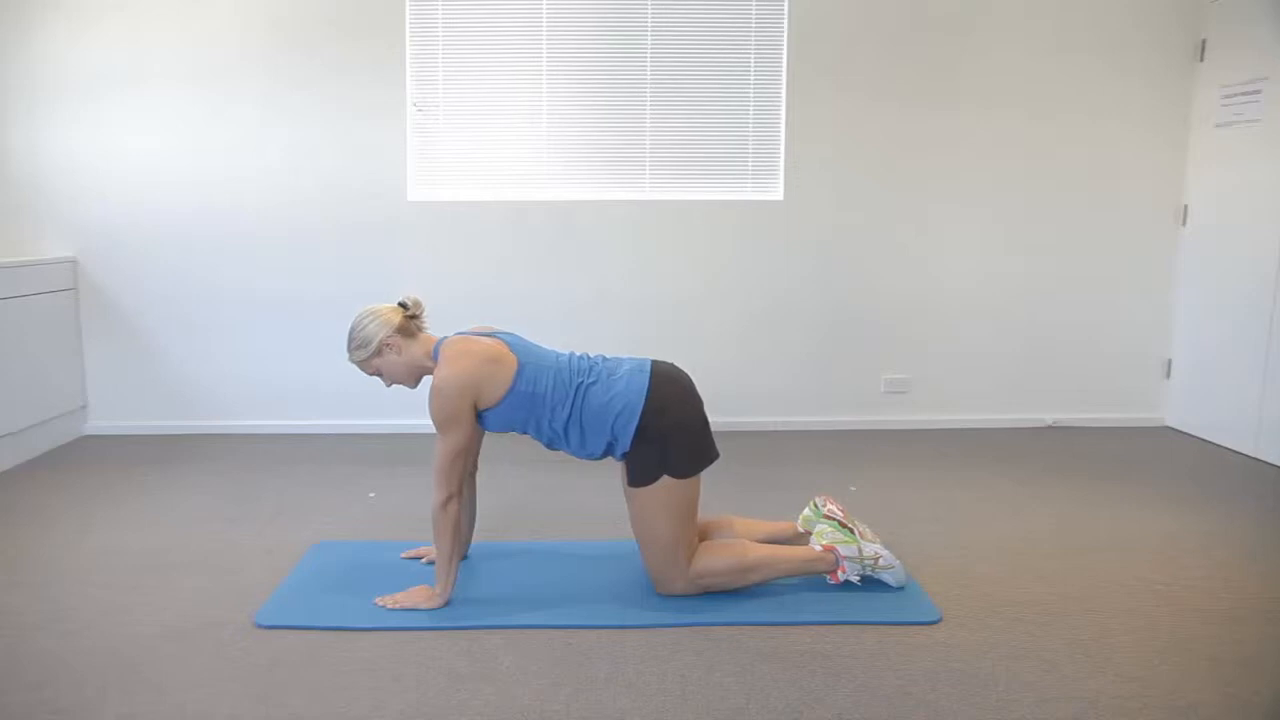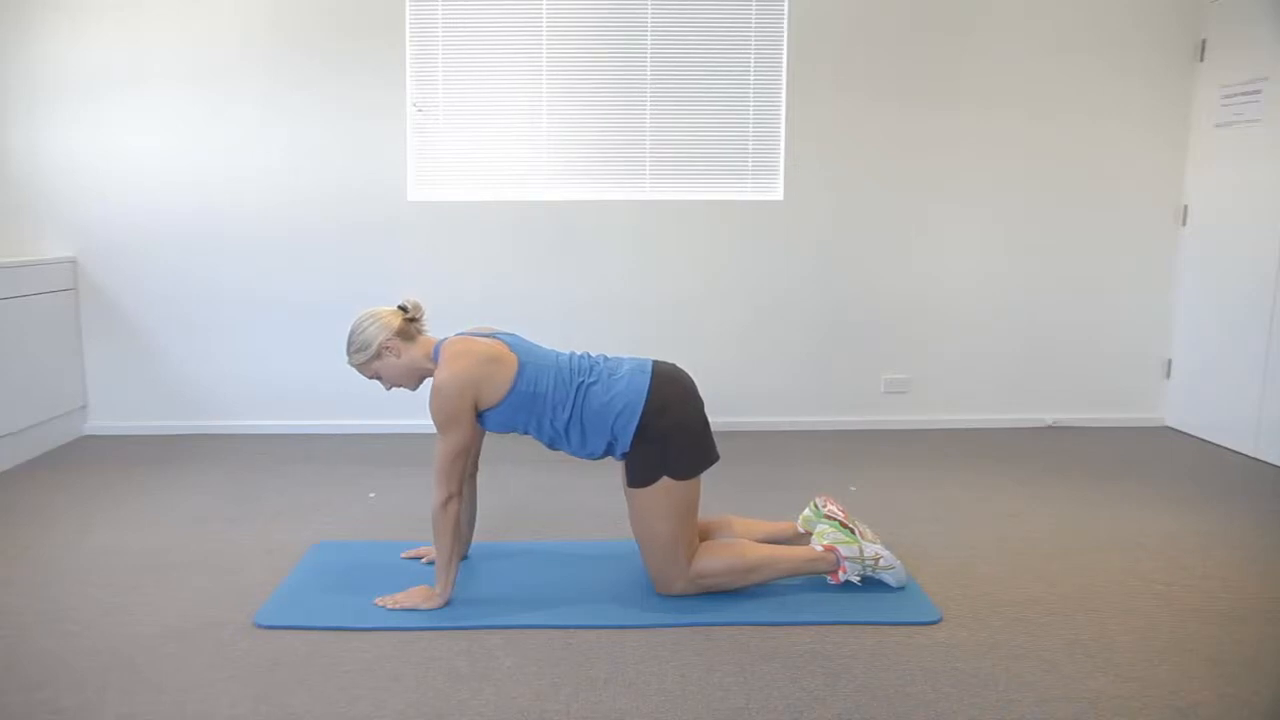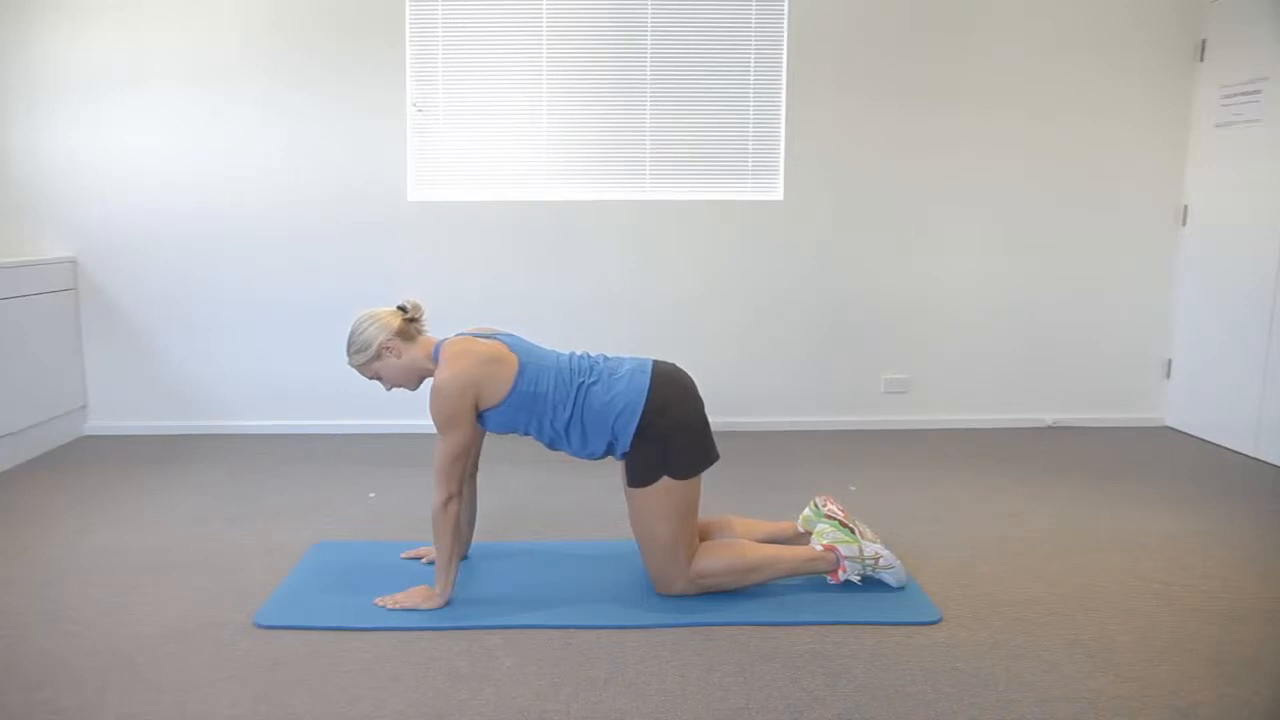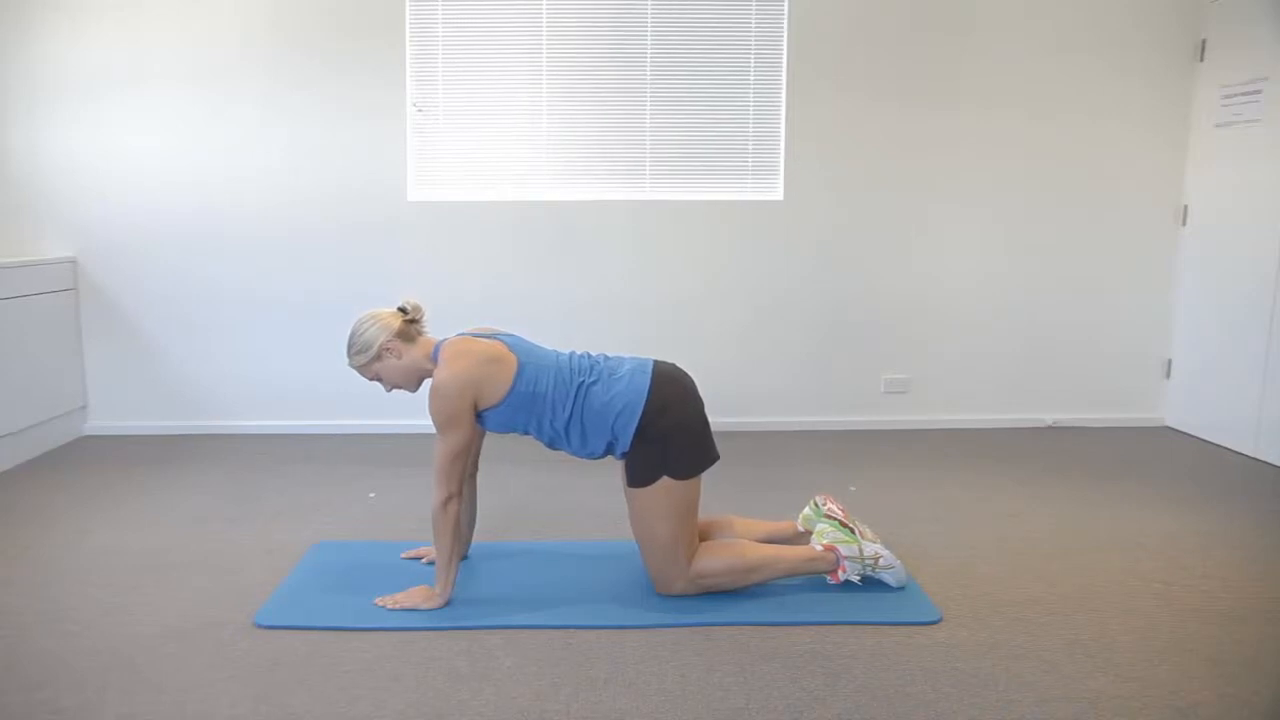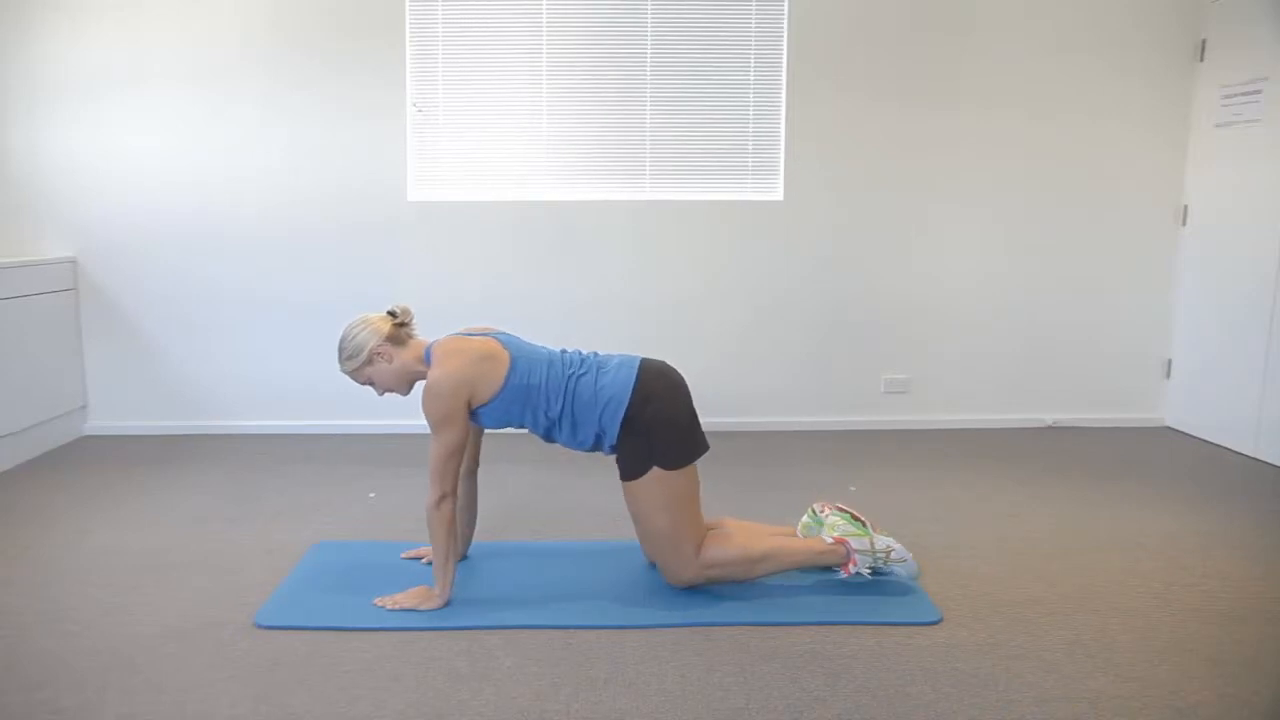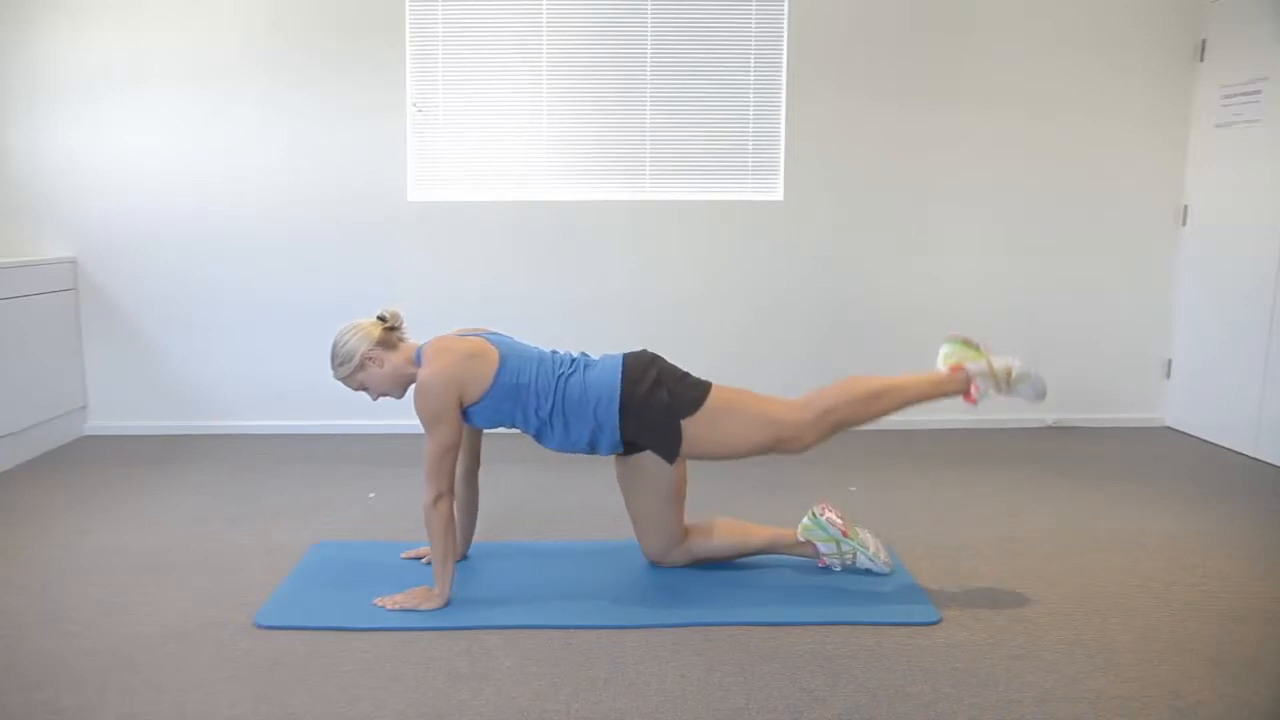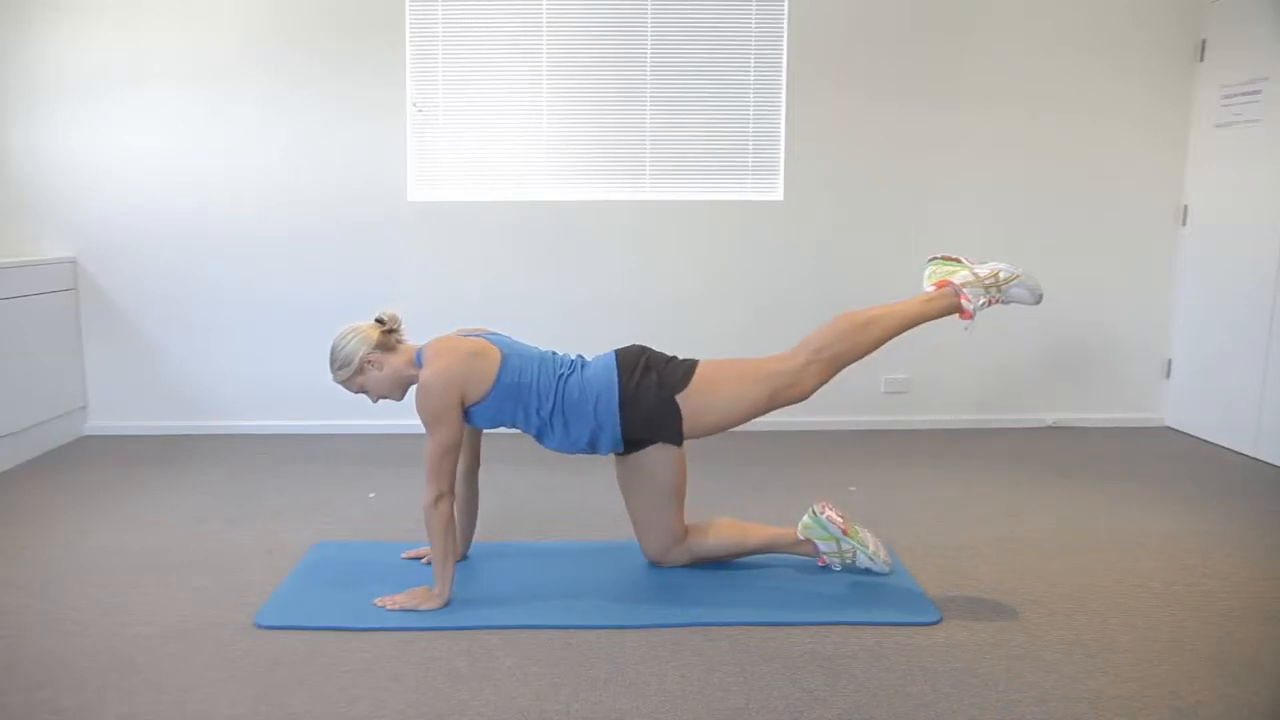
dt=0.7s
person 1, frame 1
left shoulder: (451, 380)
right shoulder: (466, 348)
left elbow: (448, 492)
right elbow: (467, 472)
left wrist: (441, 590)
right wrist: (457, 546)
left hip: (651, 418)
right hip: (650, 399)
left knee: (675, 576)
right knee: (674, 540)
left ankle: (835, 554)
right ankle: (811, 527)
person 1, frame 2
left shoulder: (451, 379)
right shoulder: (466, 350)
left elbow: (449, 491)
right elbow: (468, 472)
left wrist: (441, 589)
right wrist: (457, 546)
left hip: (653, 417)
right hip: (652, 397)
left knee: (674, 575)
right knee: (674, 540)
left ankle: (835, 553)
right ankle: (811, 525)
person 1, frame 3
left shoulder: (451, 380)
right shoulder: (467, 350)
left elbow: (449, 492)
right elbow: (468, 472)
left wrist: (441, 589)
right wrist: (457, 546)
left hip: (653, 417)
right hip: (651, 398)
left knee: (674, 576)
right knee: (674, 539)
left ankle: (835, 553)
right ankle: (812, 525)
person 1, frame 4
left shoulder: (450, 379)
right shoulder: (467, 350)
left elbow: (448, 491)
right elbow: (467, 474)
left wrist: (440, 589)
right wrist: (457, 547)
left hip: (653, 417)
right hip: (653, 396)
left knee: (673, 576)
right knee: (673, 539)
left ankle: (832, 554)
right ankle: (811, 526)
person 1, frame 5
left shoulder: (444, 380)
right shoulder: (457, 356)
left elbow: (441, 492)
right elbow: (467, 470)
left wrist: (440, 589)
right wrist: (457, 546)
left hip: (645, 410)
right hip: (640, 399)
left knee: (686, 567)
right knee: (666, 546)
left ankle: (847, 545)
right ankle: (813, 530)
person 1, frame 6
left shoulder: (434, 380)
right shoulder: (455, 356)
left elbow: (439, 492)
right elbow: (468, 469)
left wrist: (439, 588)
right wrist: (457, 547)
left hip: (640, 401)
right hip: (630, 412)
left knee: (802, 422)
right knee: (667, 549)
left ankle: (961, 375)
right ankle: (811, 538)
person 1, frame 7
left shoulder: (435, 381)
right shoulder: (454, 356)
left elbow: (438, 492)
right elbow: (468, 471)
left wrist: (439, 588)
right wrist: (457, 546)
left hip: (641, 396)
right hip: (631, 415)
left knee: (801, 369)
right knee: (669, 549)
left ankle: (956, 292)
right ankle: (813, 537)
